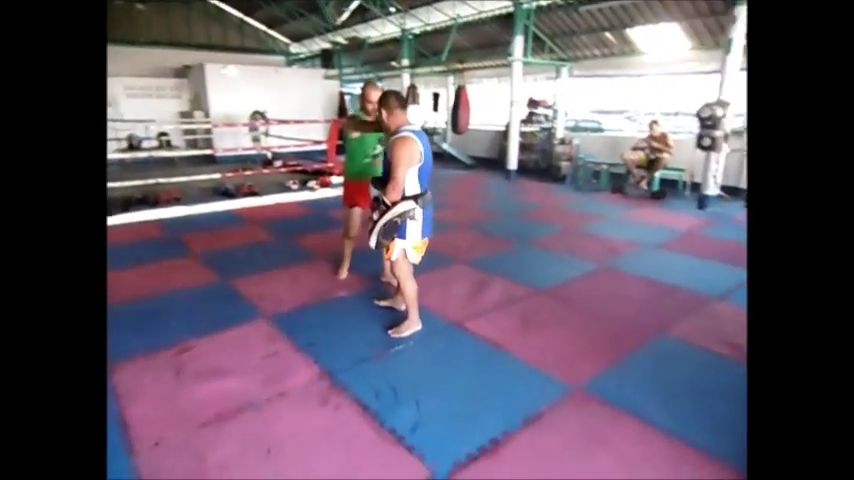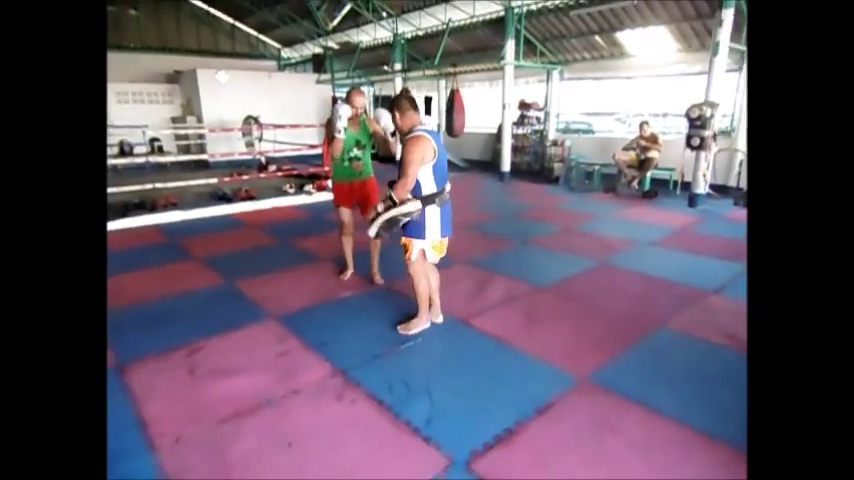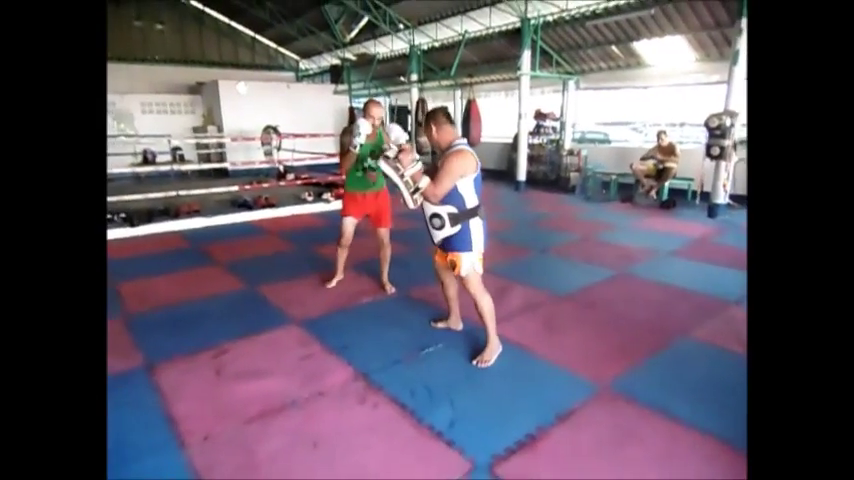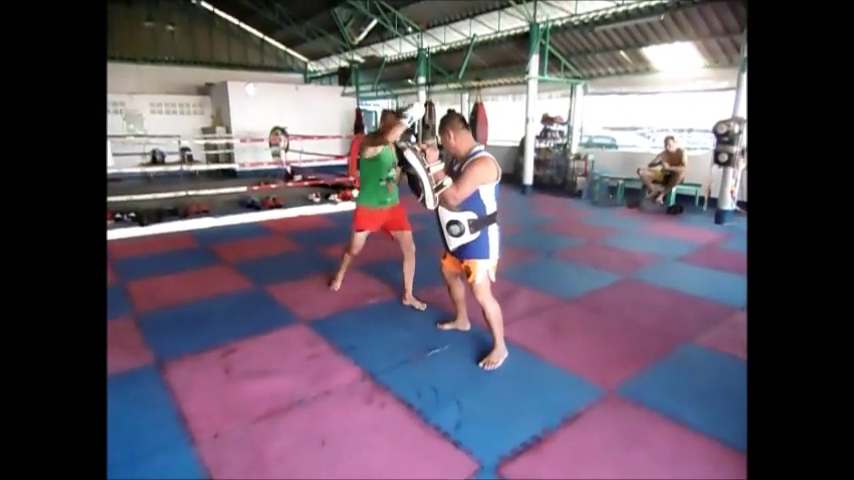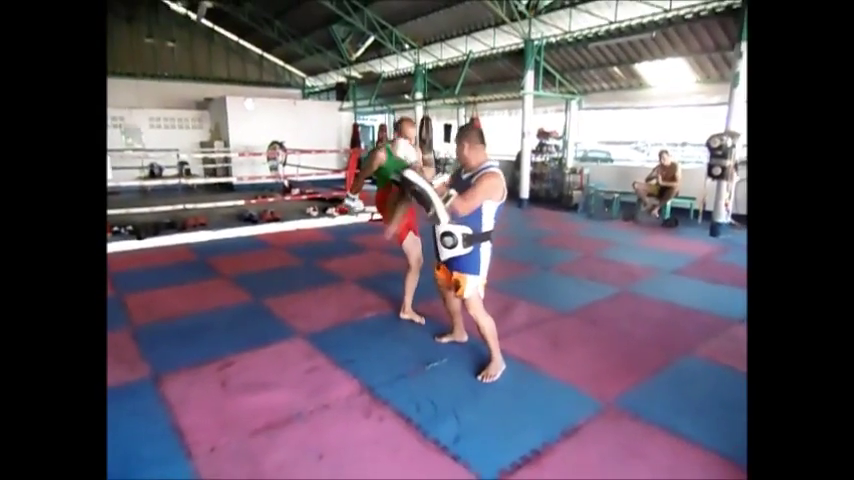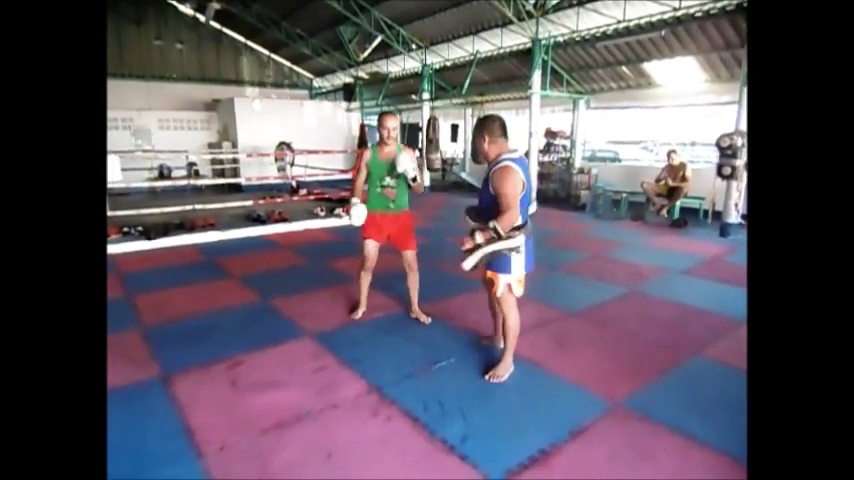
dt=0.4s
person 1, frame 1
left shoulder: (403, 142)
right shoulder: (418, 135)
left elbow: (395, 189)
left hip: (408, 216)
right hip: (414, 211)
left knee: (401, 268)
right knee: (399, 262)
left ankle: (413, 320)
right ankle: (398, 299)
person 1, frame 2
left shoulder: (416, 142)
right shoulder: (428, 137)
left elbow: (405, 185)
left hip: (427, 216)
right hip: (433, 211)
left knee: (416, 268)
right knee: (427, 264)
left ankle: (422, 317)
right ankle: (434, 311)
person 1, frame 3
left shoulder: (459, 156)
right shoulder: (449, 153)
left elbow: (434, 194)
right elbow: (433, 186)
left wrist: (410, 168)
right wrist: (410, 167)
left hip: (465, 231)
right hip: (448, 230)
left knee: (473, 287)
right knee: (444, 273)
left ankle: (493, 342)
right ankle: (454, 319)
person 1, frame 4
left shoulder: (482, 163)
right shoulder: (458, 159)
left elbow: (453, 198)
right elbow: (443, 195)
left wrist: (433, 166)
right wrist: (429, 166)
left hip: (480, 239)
left knee: (482, 294)
right knee: (450, 275)
left ankle: (499, 347)
right ankle: (461, 320)
person 1, frame 5
left shoulder: (491, 178)
right shoulder: (463, 171)
left elbow: (460, 208)
right elbow: (449, 197)
left wrist: (436, 182)
left hip: (474, 253)
left knee: (474, 308)
right knee: (447, 289)
left ankle: (497, 359)
right ankle: (458, 332)
person 1, frame 6
left shoulder: (504, 171)
right shoulder: (517, 161)
left elbow: (509, 217)
right elbow: (526, 193)
left wrist: (476, 238)
left hip: (509, 248)
left knee: (505, 303)
right knee: (495, 293)
left ankle: (507, 361)
right ankle: (499, 336)
person 2, frame 1
right shoulder: (354, 120)
right elbow: (369, 132)
right hip: (355, 182)
right knee: (352, 231)
left ankle: (386, 272)
right ankle: (345, 263)
person 2, frame 2
left shoulder: (370, 124)
right shoulder: (333, 123)
left elbow: (391, 150)
right elbow: (334, 154)
left wrist: (389, 133)
right wrist: (339, 130)
left hip: (366, 182)
right hip: (342, 184)
right knee: (346, 228)
left ankle: (374, 269)
right ankle: (349, 266)
person 2, frame 3
left shoulder: (383, 134)
right shoulder: (349, 133)
right elbow: (345, 165)
right wrist: (356, 142)
left hip: (378, 194)
right hip: (354, 195)
left knee: (385, 241)
right knee: (345, 240)
left ankle: (385, 278)
right ankle: (339, 273)
person 2, frame 4
left shoulder: (394, 147)
right shoulder: (371, 141)
right elbow: (388, 138)
right wrist: (407, 118)
left hip: (392, 207)
right hip: (368, 209)
left knee: (409, 249)
right knee: (354, 250)
left ankle: (408, 295)
right ankle: (340, 274)
person 2, frame 5
left shoulder: (414, 153)
right shoulder: (382, 153)
right elbow: (362, 176)
left wrist: (416, 167)
right wrist: (353, 196)
left hip: (407, 210)
right hip: (389, 198)
left knee: (416, 262)
left ankle: (407, 309)
person 2, frame 6
left shoulder: (407, 153)
right shoulder: (367, 154)
left elbow: (419, 190)
right elbow: (359, 183)
left wrist: (413, 176)
right wrist: (355, 201)
left hip: (401, 216)
right hip: (375, 216)
left knee: (411, 265)
right knee: (367, 264)
left ankle: (415, 308)
right ankle: (362, 304)
